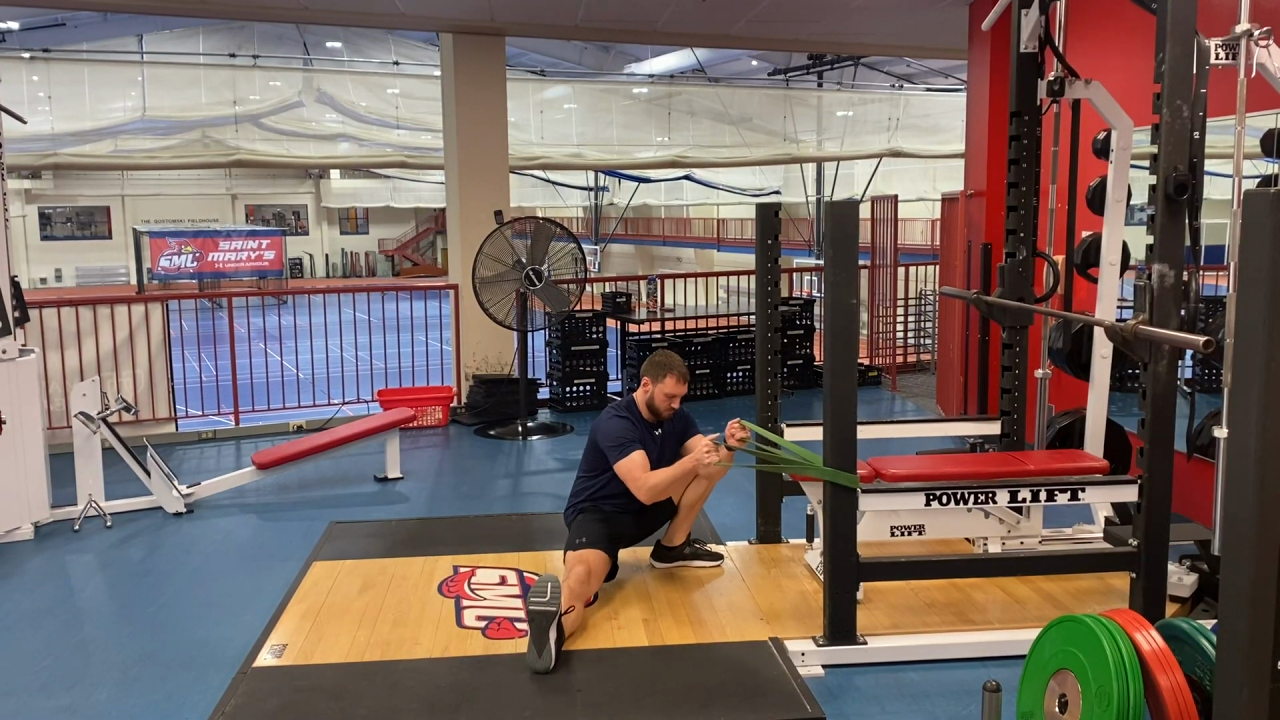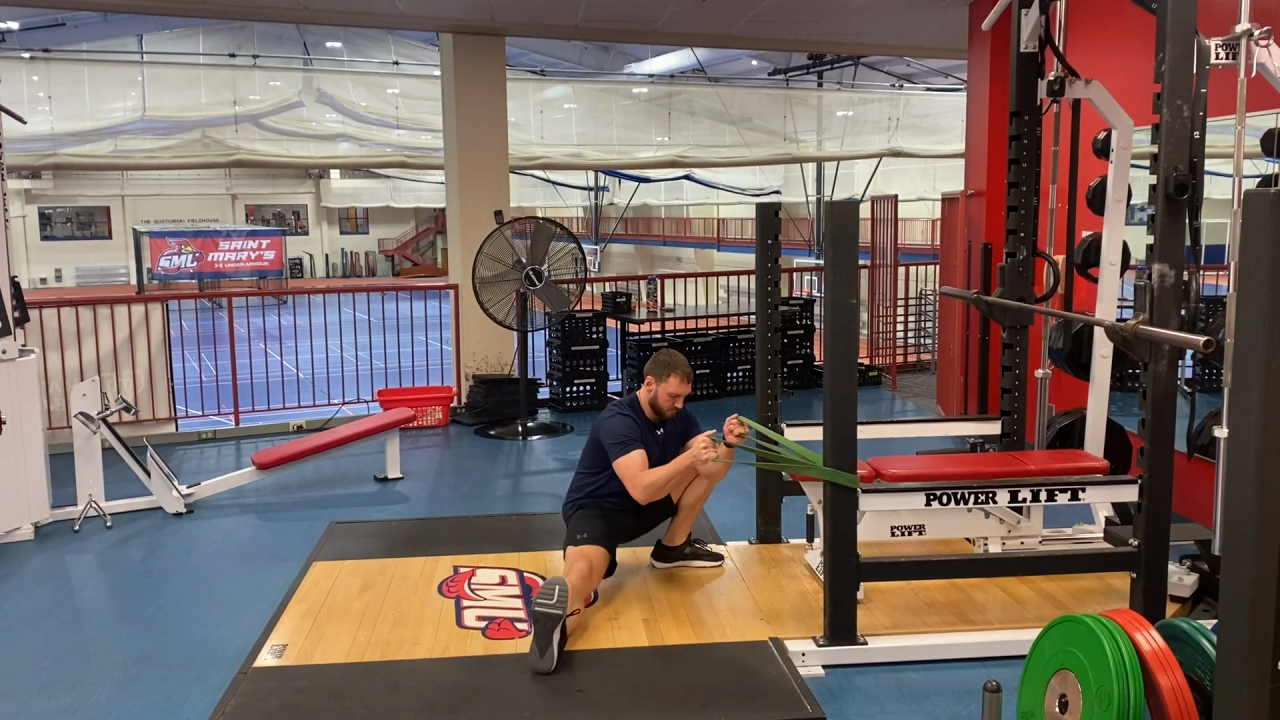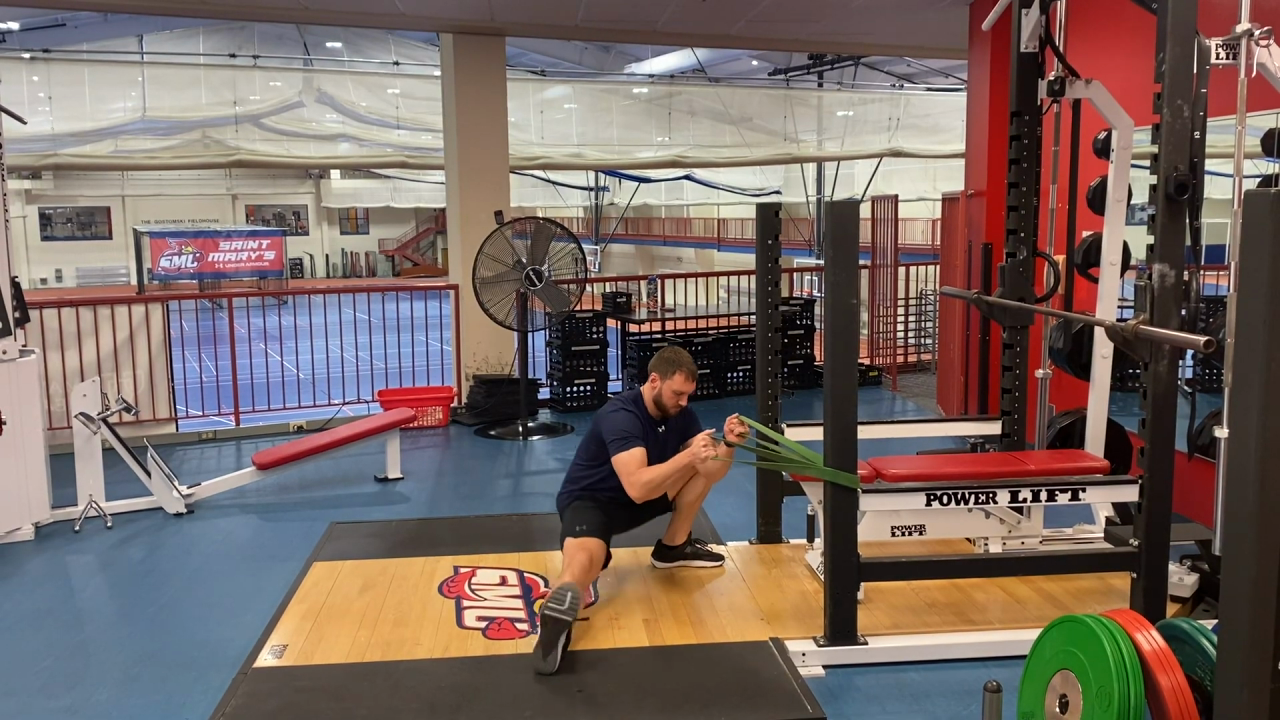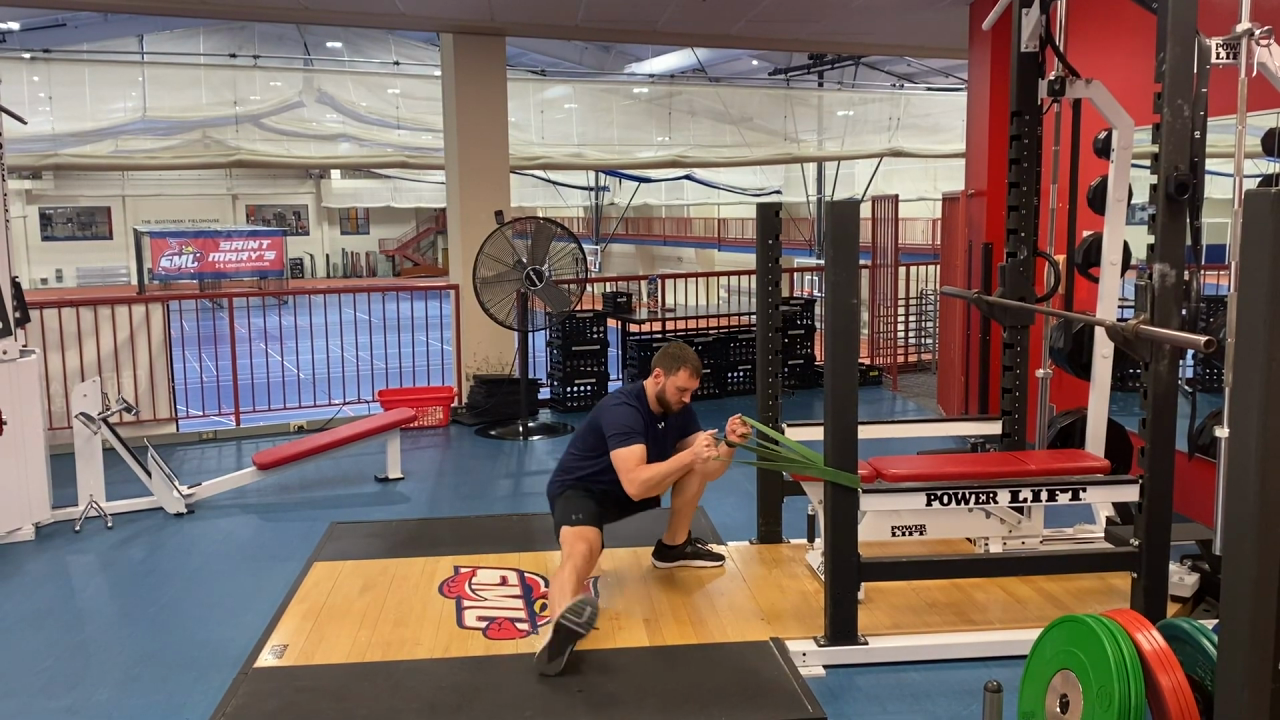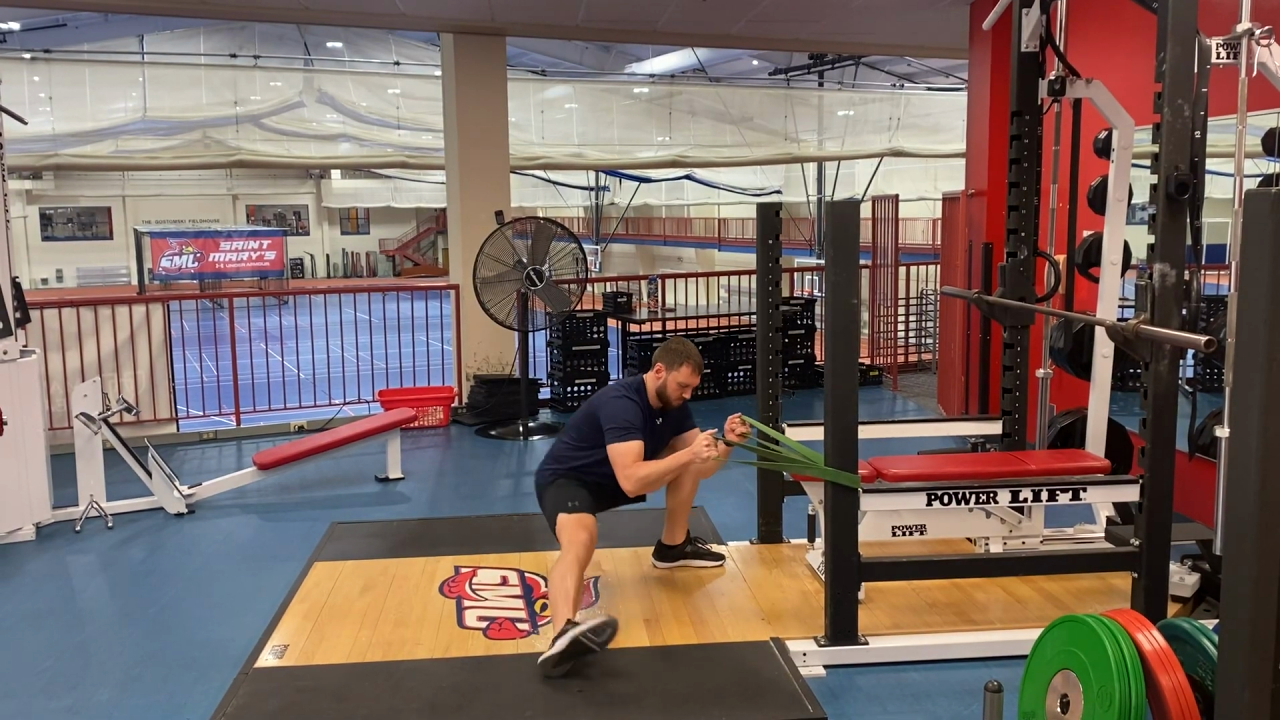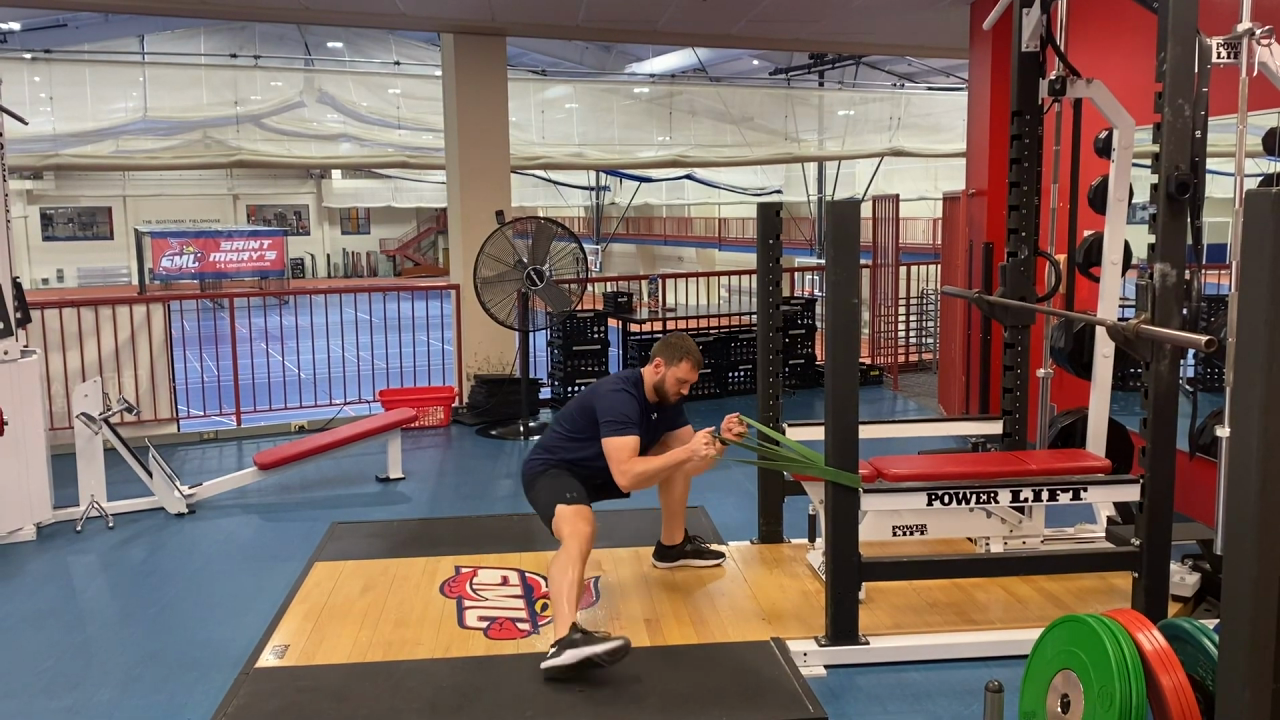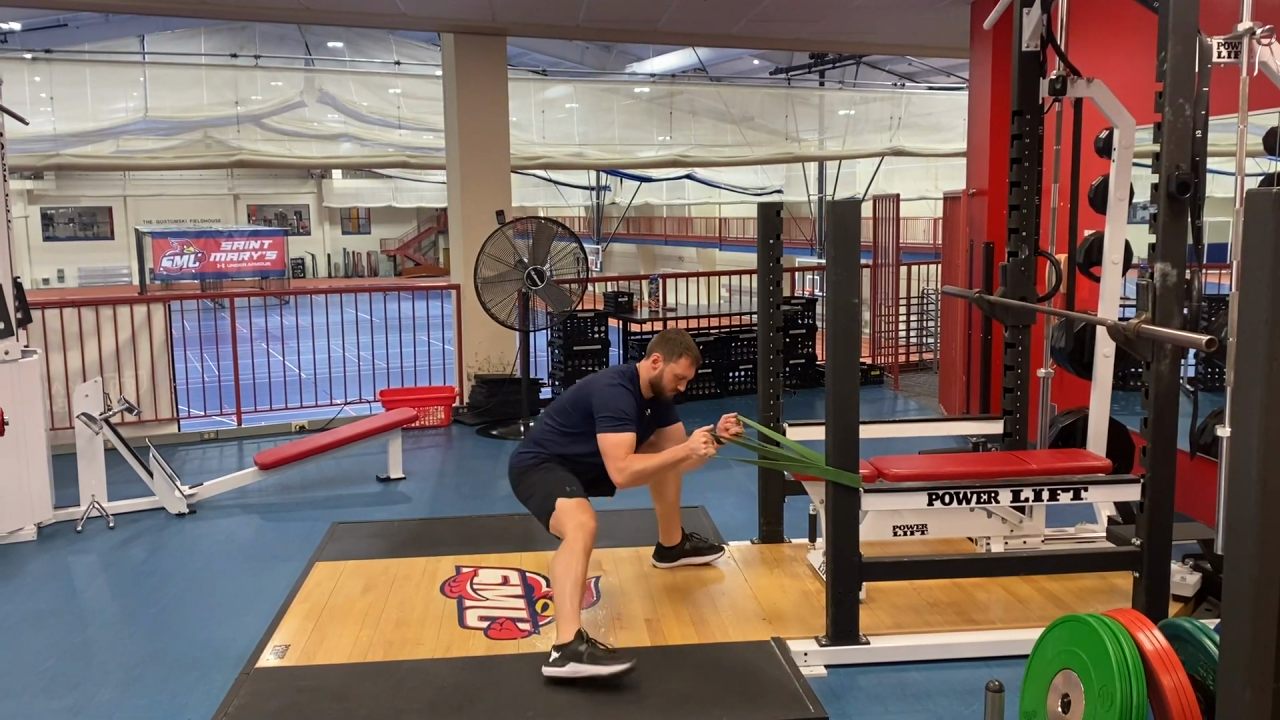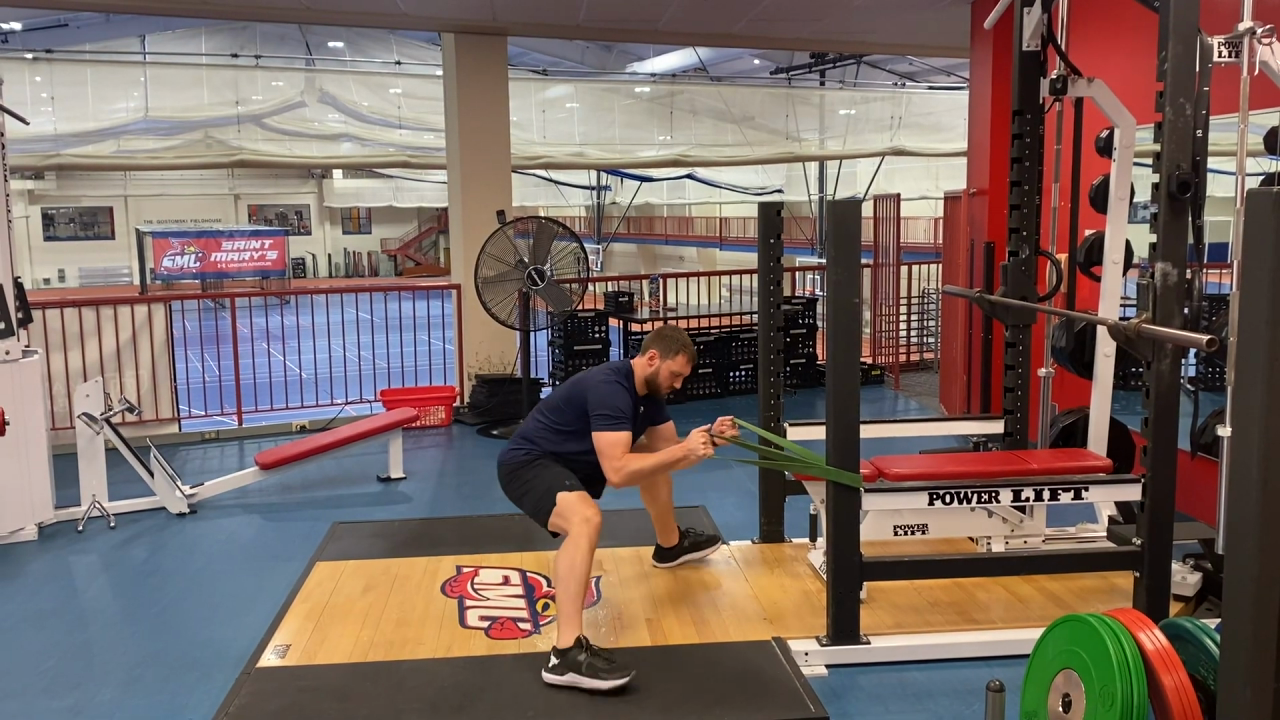
dt=0.1s
person 1, frame 1
left shoulder: (676, 416)
right shoulder: (615, 424)
left elbow: (709, 470)
right elbow: (645, 489)
left wrist: (728, 447)
right wrist: (692, 460)
left hip: (643, 510)
right hip: (597, 512)
left knee: (711, 465)
right knee: (582, 573)
left ankle: (672, 547)
right ankle: (552, 625)
person 1, frame 2
left shoulder: (678, 416)
right shoulder: (617, 422)
left elbow: (710, 470)
right elbow: (641, 490)
left wrist: (727, 445)
right wrist: (690, 456)
left hip: (643, 507)
right hip: (596, 509)
left knee: (711, 465)
right knee: (583, 568)
left ankle: (673, 546)
right ankle: (554, 627)
person 1, frame 3
left shoulder: (679, 413)
right shoulder: (620, 415)
left elbow: (709, 470)
right elbow: (637, 487)
left wrist: (727, 445)
right wrist: (688, 456)
left hip: (634, 496)
right hip: (587, 499)
left knee: (705, 466)
right knee: (582, 561)
left ankle: (673, 546)
right ankle: (554, 625)
person 1, frame 4
left shoulder: (678, 409)
right shoulder: (621, 409)
left elbow: (706, 468)
right elbow: (635, 485)
left wrist: (728, 444)
right wrist: (689, 455)
left hip: (625, 491)
right hip: (578, 490)
left knee: (701, 465)
right knee: (581, 550)
left ankle: (673, 545)
right ankle: (561, 629)
person 1, frame 5
left shoulder: (674, 404)
right shoulder: (621, 402)
left elbow: (697, 464)
right elbow: (631, 481)
left wrist: (725, 443)
right wrist: (689, 455)
left hip: (606, 478)
right hip: (564, 478)
left knee: (686, 462)
right knee: (580, 539)
left ankle: (673, 546)
right ankle: (564, 633)
person 1, frame 6
left shoulder: (668, 399)
right shoulder: (618, 396)
left elbow: (689, 460)
right elbow: (626, 476)
left wrist: (721, 441)
right wrist: (686, 452)
left hip: (598, 471)
right hip: (552, 469)
left knee: (678, 458)
right knee: (579, 532)
left ankle: (672, 545)
right ankle: (565, 639)
person 1, frame 7
left shoulder: (657, 393)
right shoulder: (614, 390)
left elbow: (678, 453)
right elbow: (622, 472)
left wrist: (714, 439)
right wrist: (687, 450)
left hip: (584, 464)
right hip: (537, 465)
left knee: (664, 456)
right knee: (582, 525)
left ankle: (672, 546)
right ankle: (567, 647)
person 1, frame 8
left shoulder: (650, 390)
right shoulder: (609, 387)
left elbow: (668, 451)
right elbow: (617, 472)
left wrist: (708, 440)
right wrist: (683, 450)
left hip: (574, 462)
right hip: (528, 463)
left knee: (655, 457)
right knee: (586, 520)
left ankle: (670, 544)
right ankle: (567, 653)
